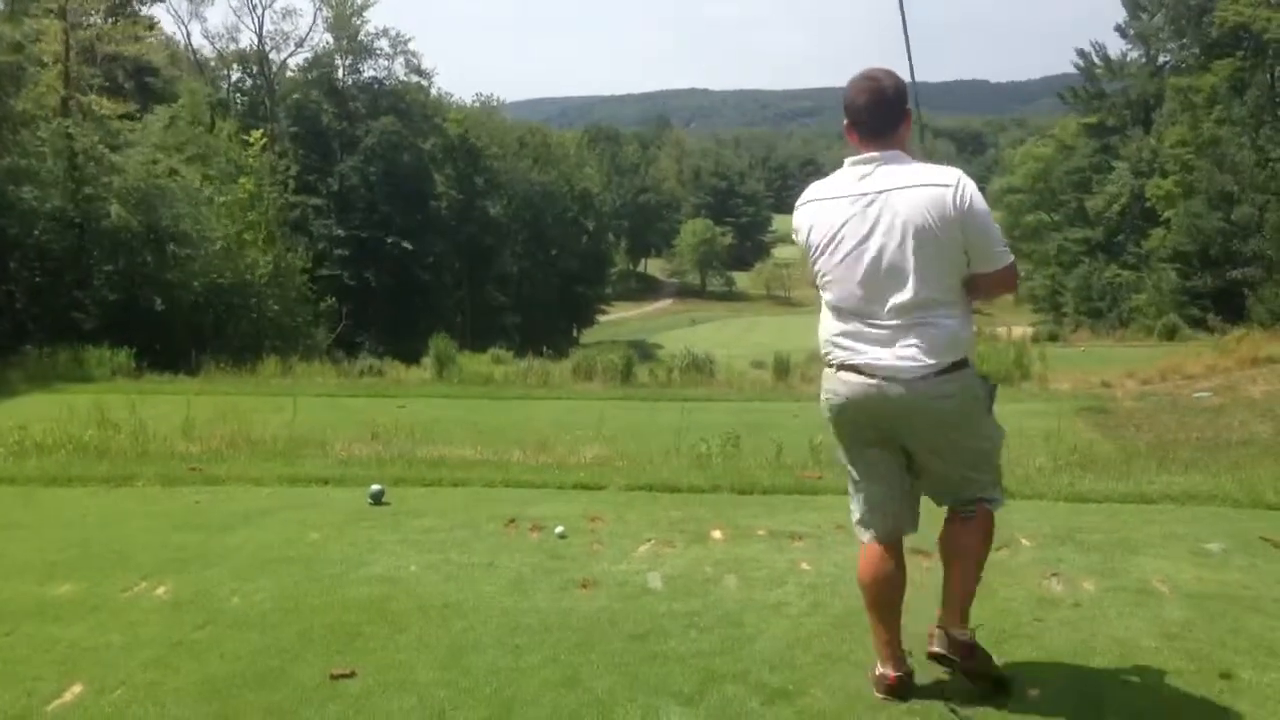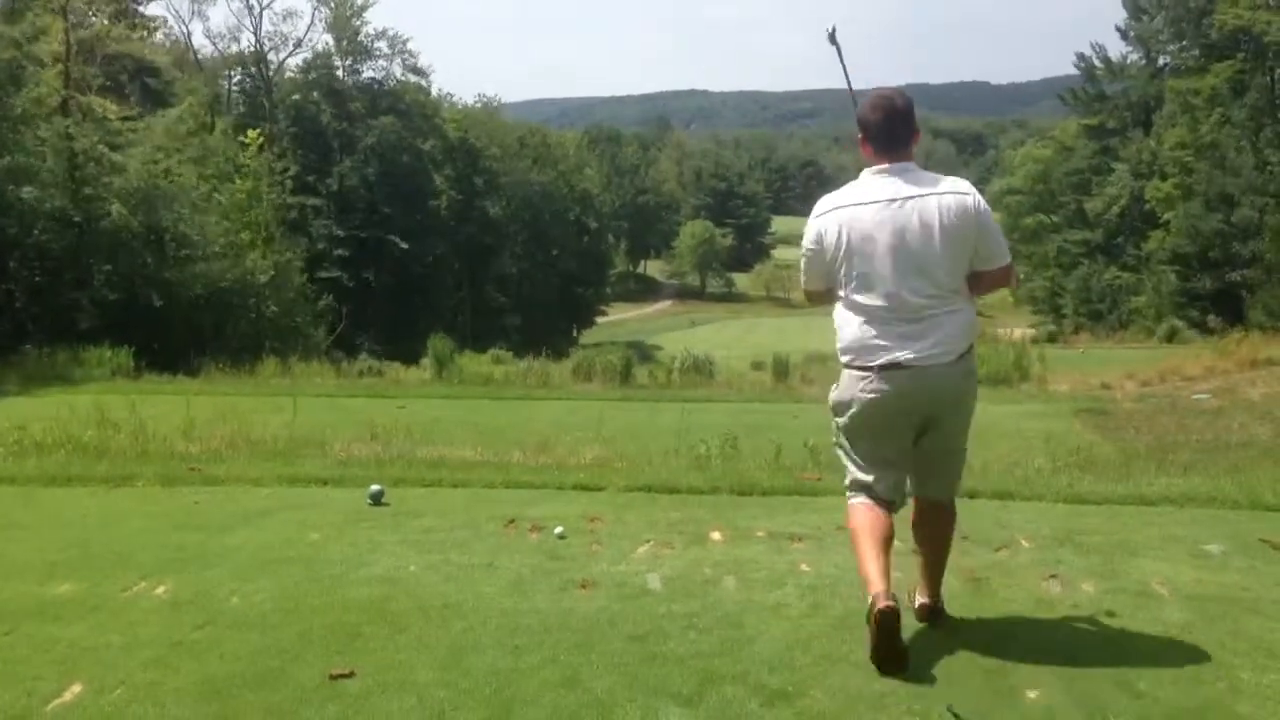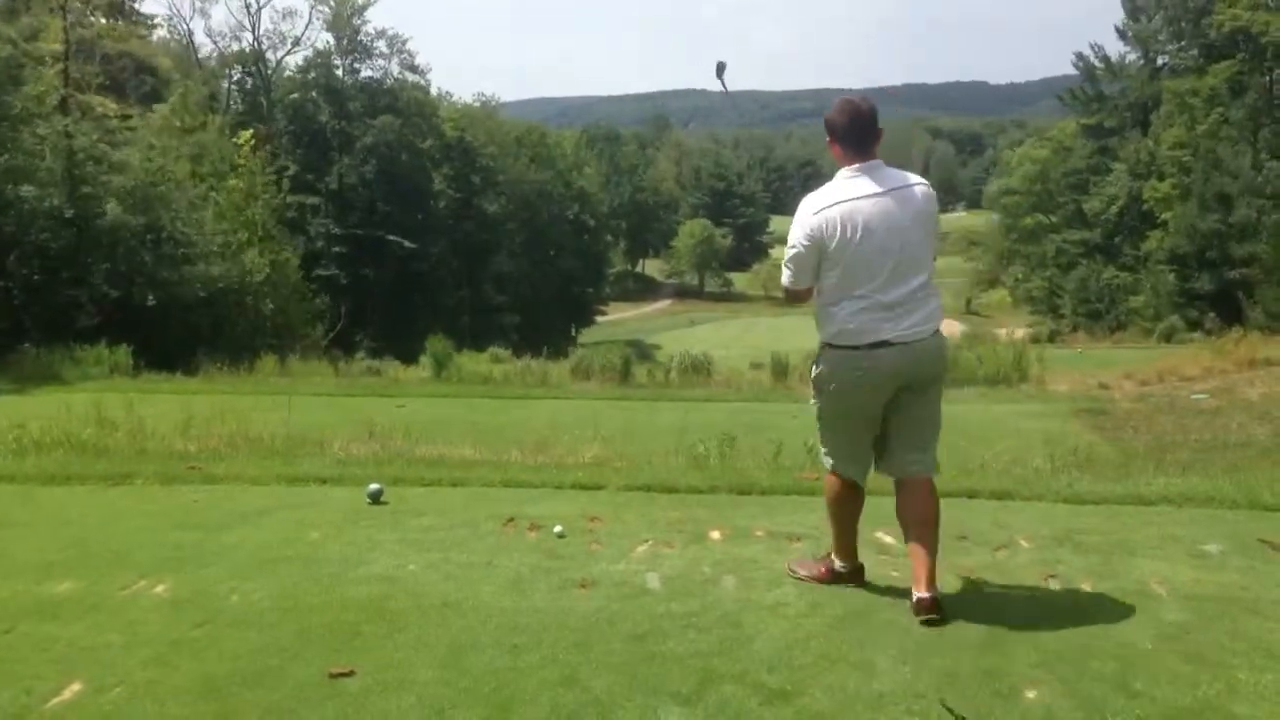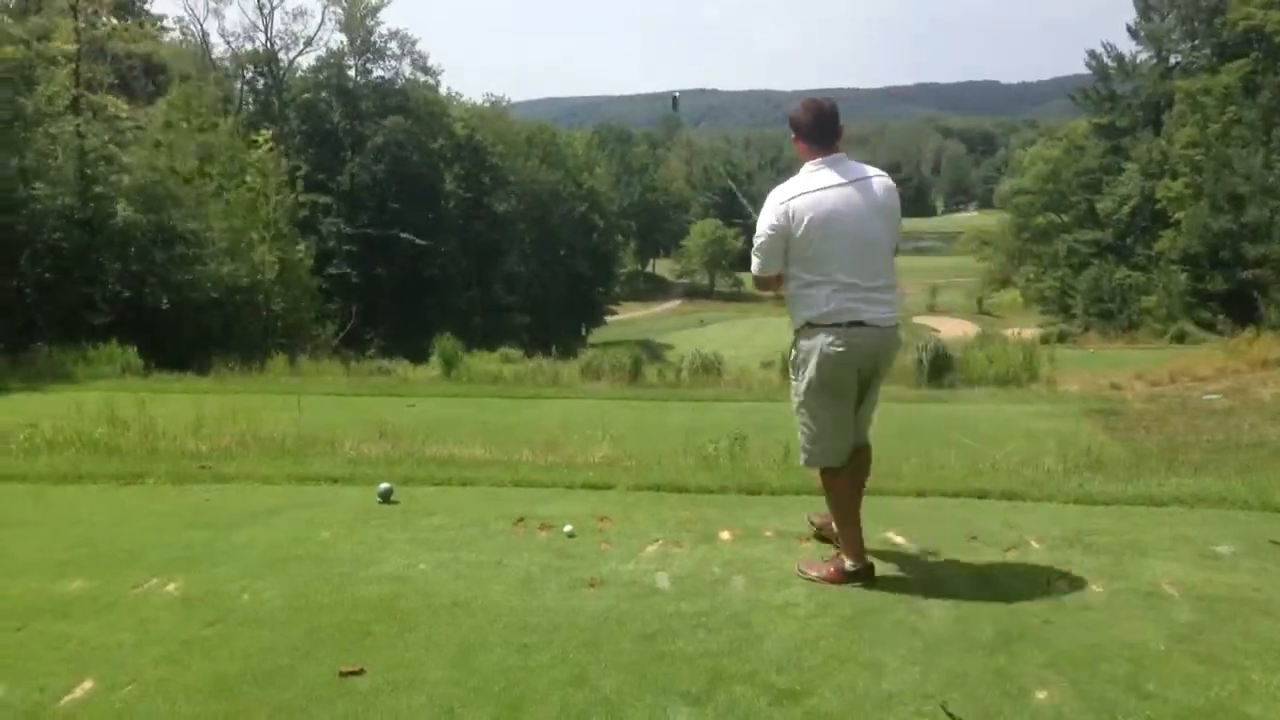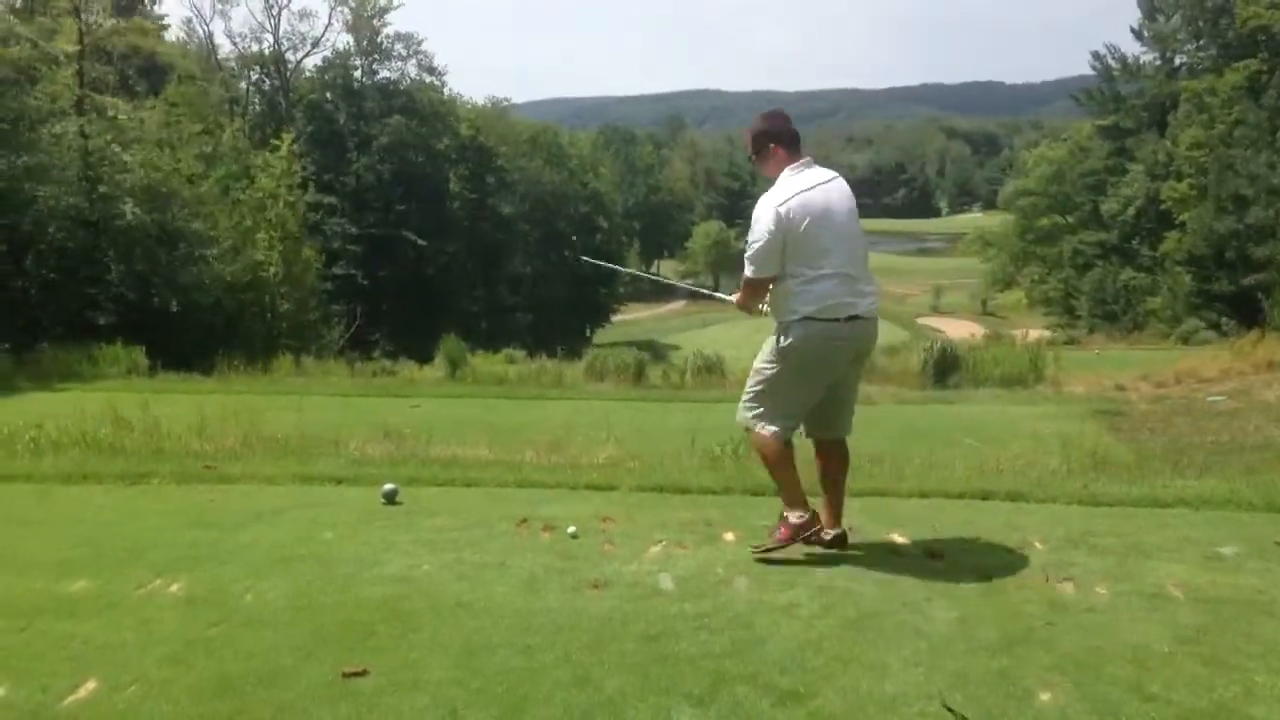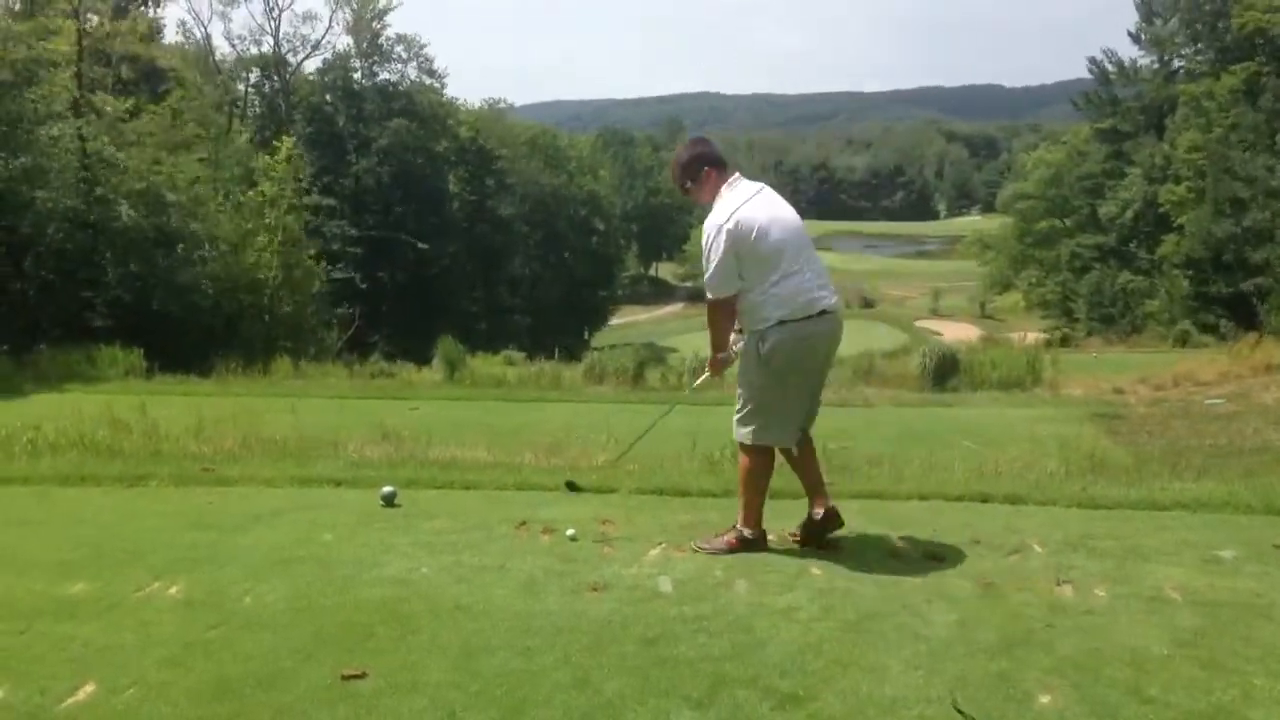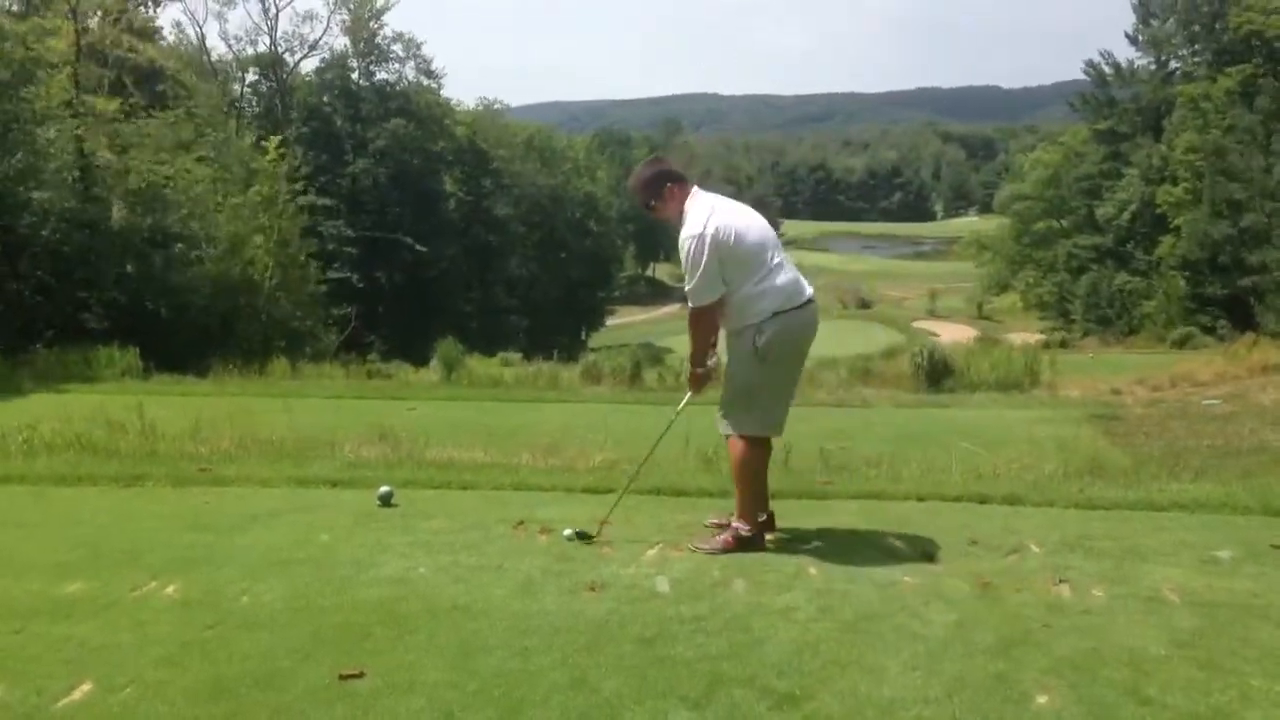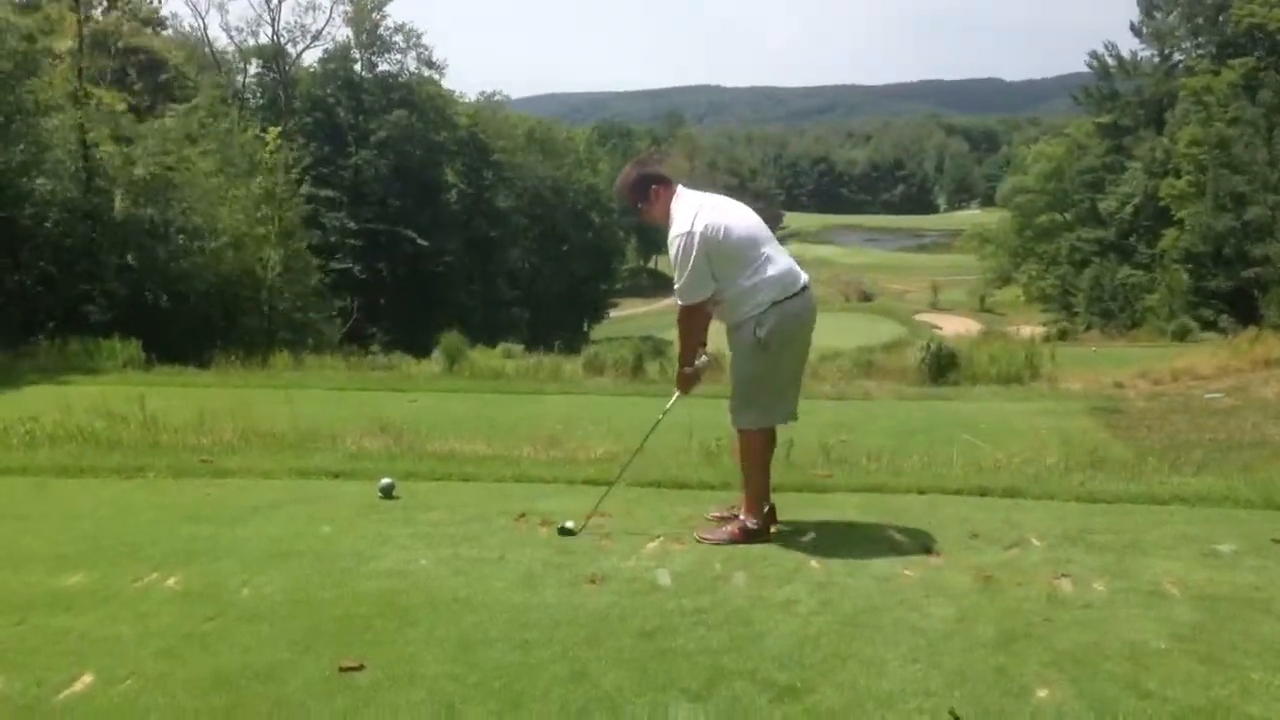
dt=0.4s
person 1, frame 1
left shoulder: (812, 203)
right shoulder: (950, 187)
right elbow: (1001, 280)
left hip: (849, 383)
right hip: (935, 382)
left knee: (879, 527)
right knee: (974, 498)
left ankle: (891, 663)
right ankle: (953, 630)
person 1, frame 2
left shoulder: (830, 211)
right shoulder: (961, 197)
left elbow: (815, 293)
right elbow: (1000, 274)
left hip: (871, 378)
right hip: (948, 371)
left knee: (869, 493)
right knee: (936, 492)
left ankle: (880, 594)
right ankle: (929, 598)
person 1, frame 3
left shoulder: (818, 207)
right shoulder: (921, 192)
left elbow: (795, 291)
left hip: (853, 355)
right hip: (922, 348)
left knee: (843, 466)
right knee: (915, 469)
left ankle: (844, 562)
right ankle: (925, 587)
person 1, frame 4
left shoulder: (786, 199)
right shoulder: (883, 185)
left elbow: (764, 279)
left hip: (828, 336)
right hip: (882, 329)
left knee: (829, 450)
right knee: (854, 435)
left ankle: (852, 559)
right ankle: (842, 524)
person 1, frame 5
left shoulder: (775, 203)
right shoulder: (837, 185)
left elbow: (757, 281)
left wrist: (745, 300)
right wrist: (779, 287)
left hip: (812, 328)
right hip: (860, 322)
left knee: (761, 416)
right knee: (830, 429)
left ankle: (797, 513)
right ankle: (831, 524)
person 1, frame 6
left shoulder: (721, 221)
right shoulder: (763, 194)
left elbow: (720, 299)
left wrist: (718, 352)
right wrist: (740, 323)
left hip: (783, 331)
right hip: (823, 318)
left knee: (756, 433)
right knee: (791, 426)
left ankle: (748, 530)
right ankle: (821, 509)
person 1, frame 7
left shoulder: (696, 231)
right shoulder: (717, 206)
left elbow: (702, 308)
left wrist: (697, 364)
right wrist: (710, 346)
left hip: (772, 324)
right hip: (794, 313)
left knee: (742, 424)
right knee: (754, 421)
left ankle: (745, 527)
right ankle: (756, 512)
person 1, frame 8
left shoulder: (685, 230)
right shoulder: (702, 204)
left elbow: (691, 307)
left wrist: (685, 364)
right wrist: (700, 345)
left hip: (770, 315)
right hip: (790, 303)
left knee: (751, 418)
right knee: (756, 414)
left ankle: (753, 520)
right ankle: (758, 504)
